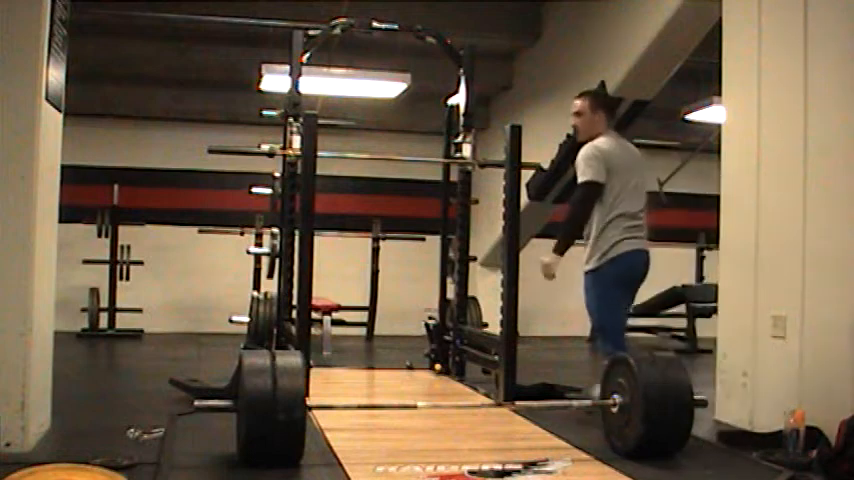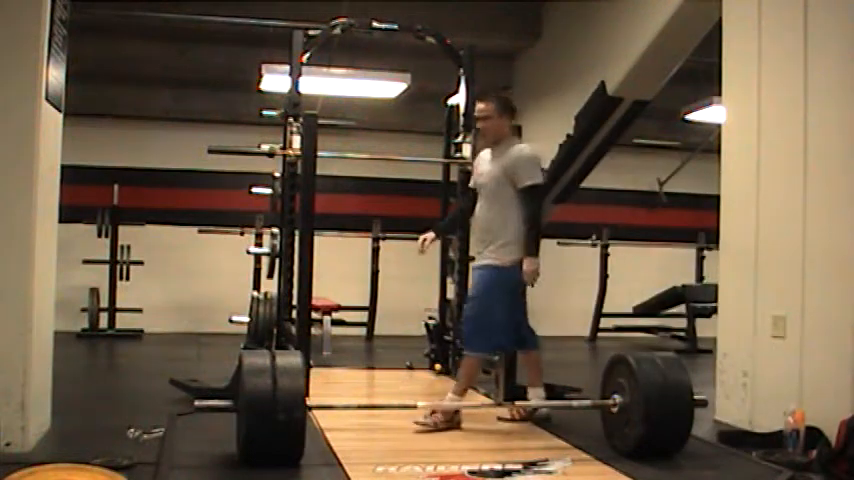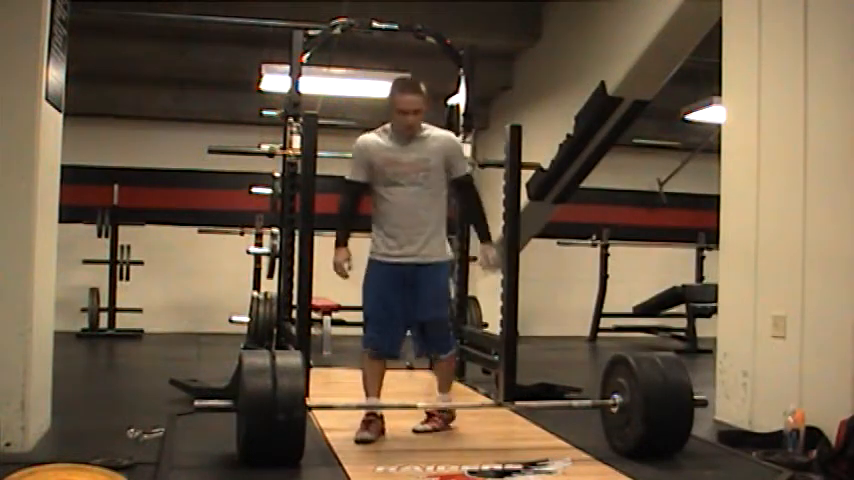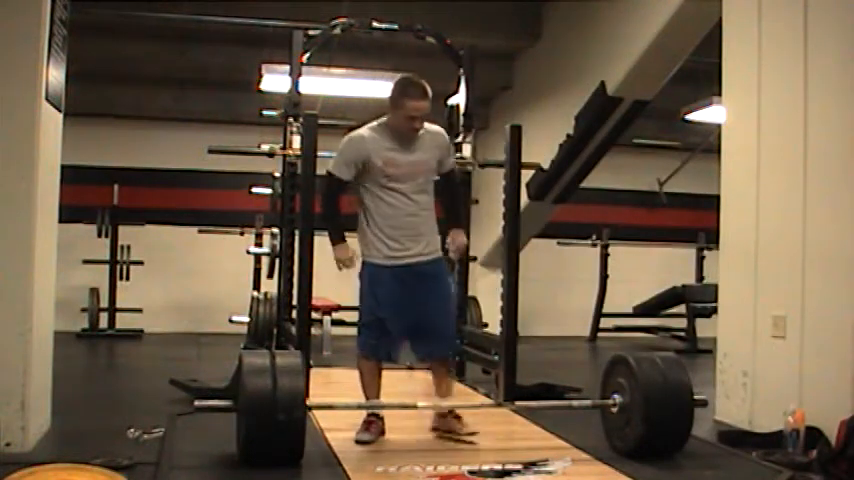
dt=1s
person 1, frame 1
left shoulder: (593, 151)
right shoulder: (632, 153)
left elbow: (582, 206)
left wrist: (557, 252)
left hip: (610, 255)
right hip: (636, 252)
left knee: (609, 336)
right knee: (610, 331)
person 1, frame 2
left shoulder: (521, 156)
right shoulder: (483, 159)
left elbow: (534, 208)
right elbow: (469, 205)
left wrist: (531, 255)
right wrist: (437, 232)
left hip: (505, 263)
right hip: (489, 260)
left knee: (477, 330)
right knee: (516, 331)
left ankle: (452, 408)
right ankle: (536, 399)
person 1, frame 3
left shoulder: (446, 143)
right shoulder: (368, 145)
left elbow: (467, 194)
right elbow: (351, 197)
left wrist: (485, 240)
right wrist: (341, 243)
left hip: (432, 259)
right hip: (384, 259)
left knee: (438, 335)
right knee: (376, 337)
left ankle: (444, 407)
right ankle: (373, 413)
person 1, frame 4
left shoulder: (438, 139)
right shoulder: (361, 142)
left elbow: (450, 183)
right elbow: (331, 193)
left wrist: (457, 227)
right wrist: (338, 242)
left hip: (429, 258)
right hip: (381, 261)
left knee: (442, 336)
right knee: (373, 340)
left ankle: (444, 411)
right ankle: (374, 414)
